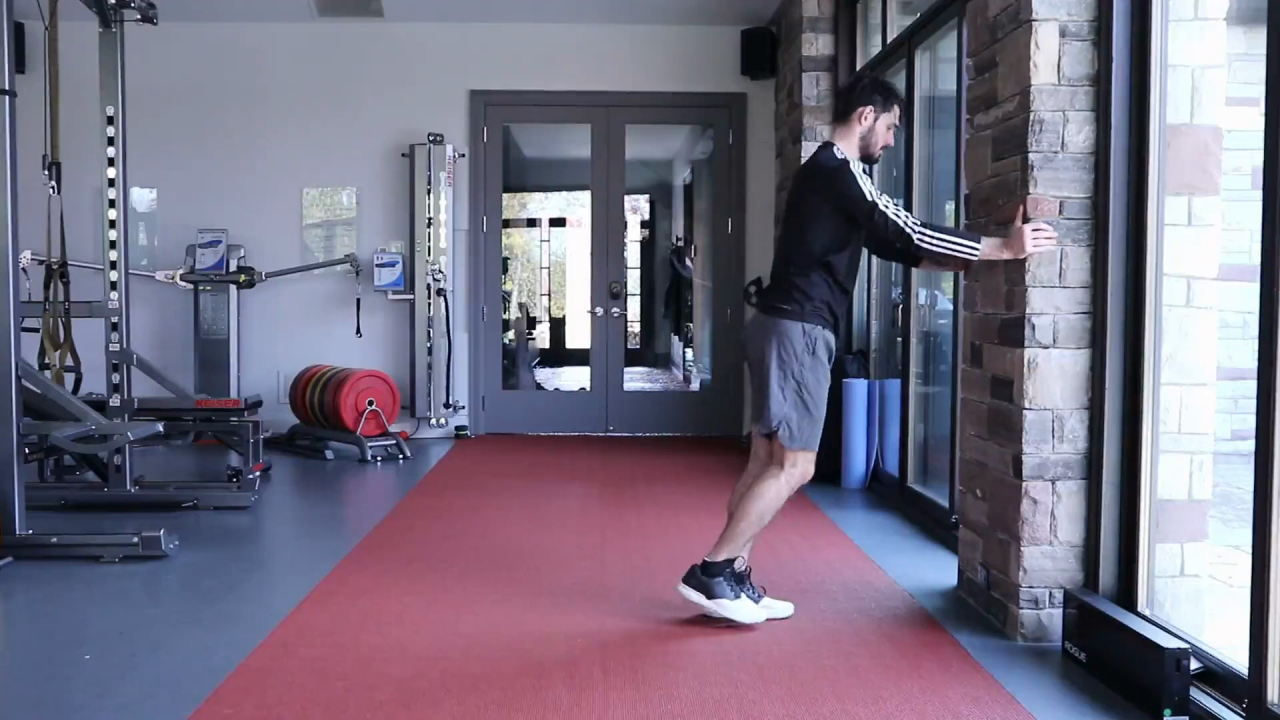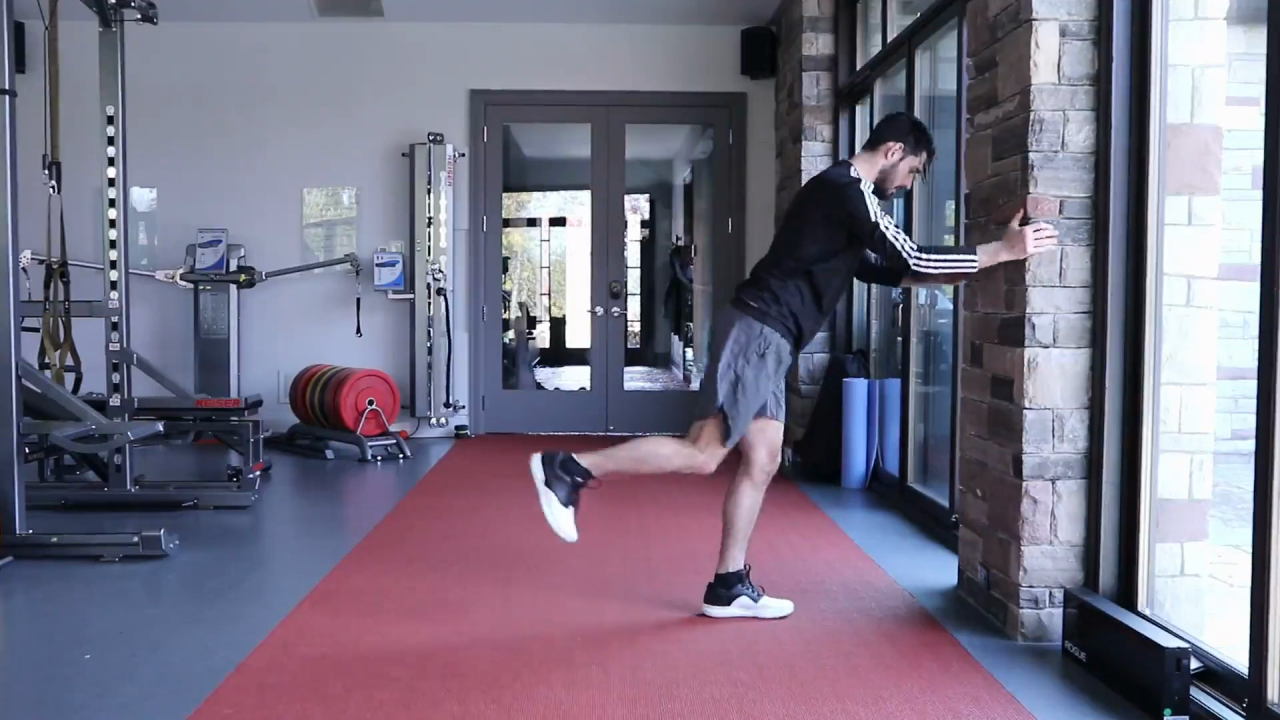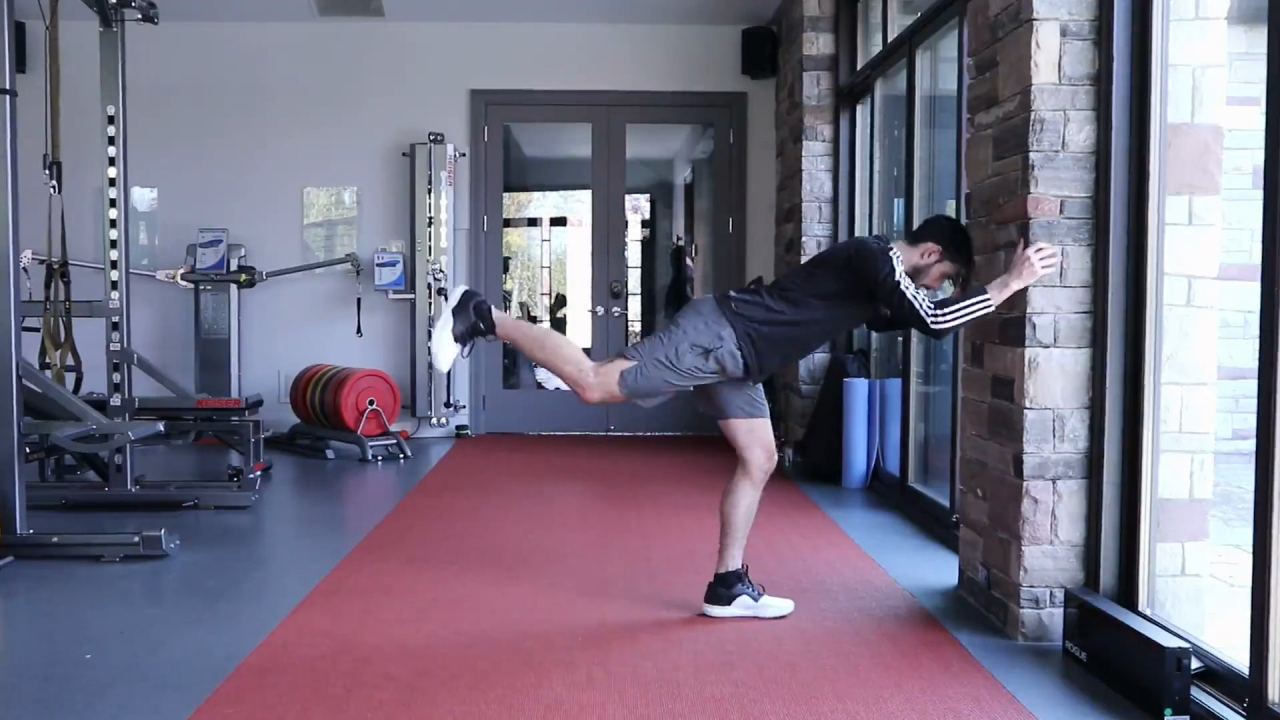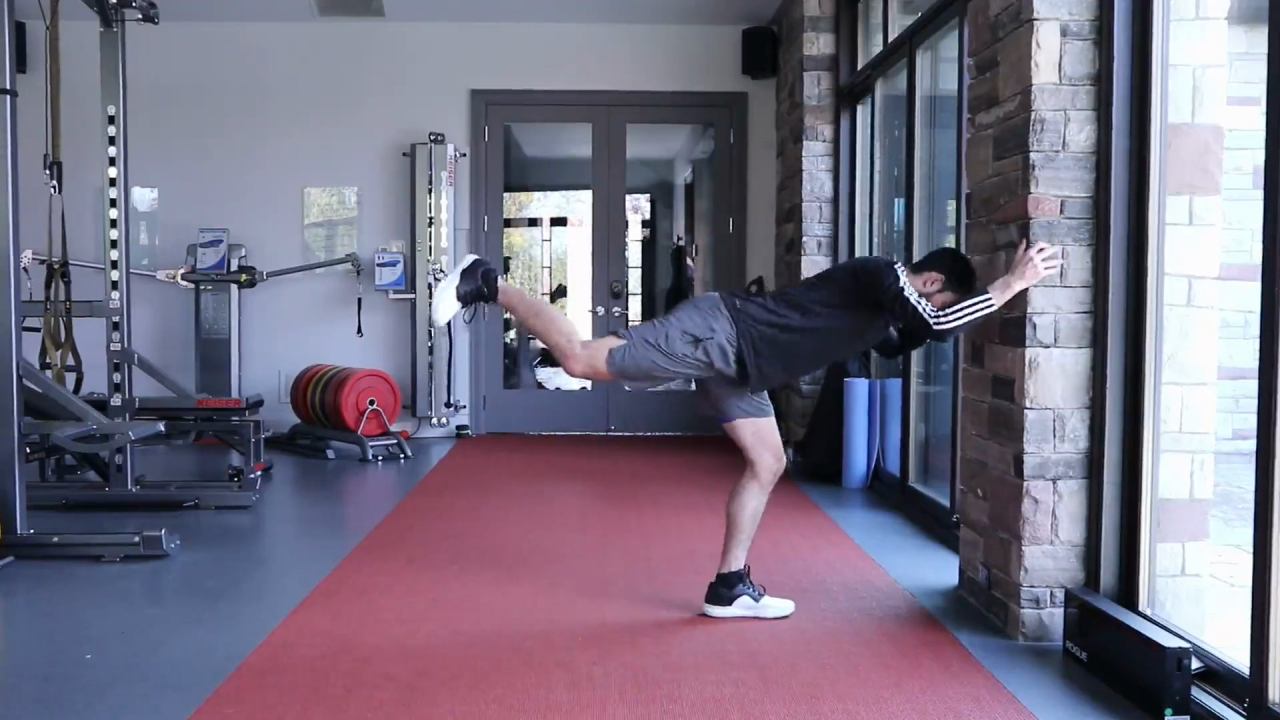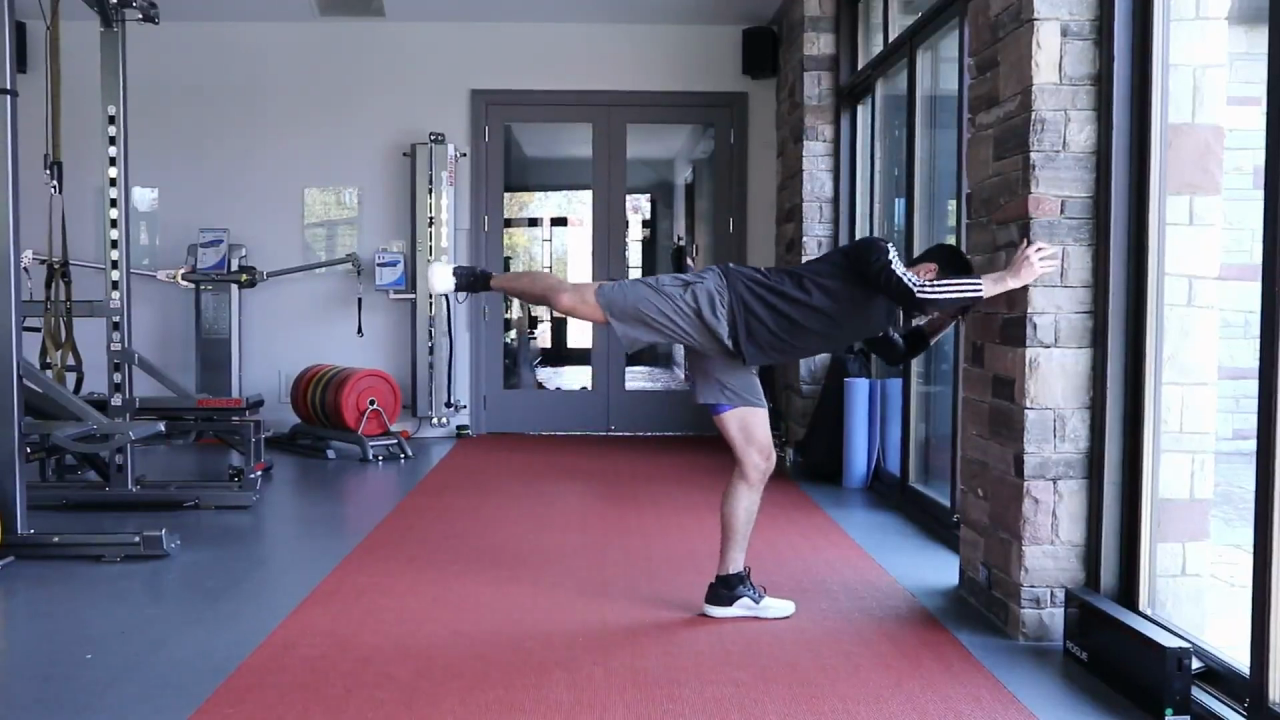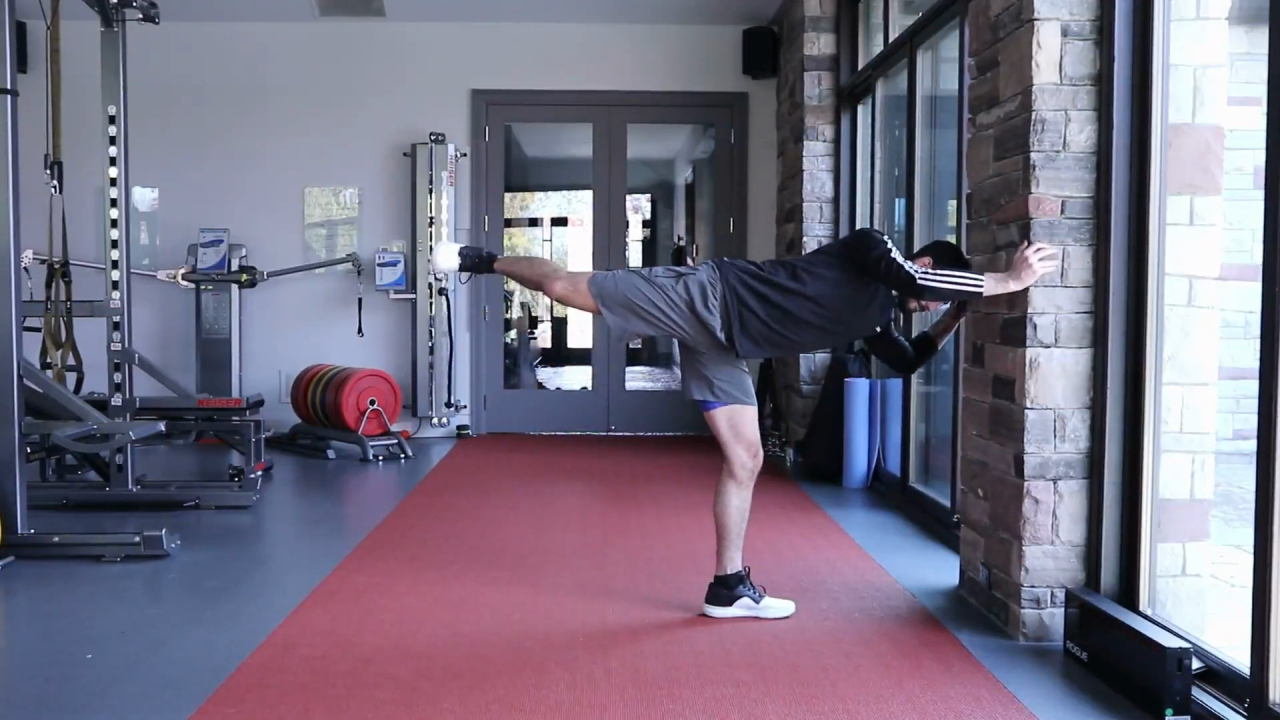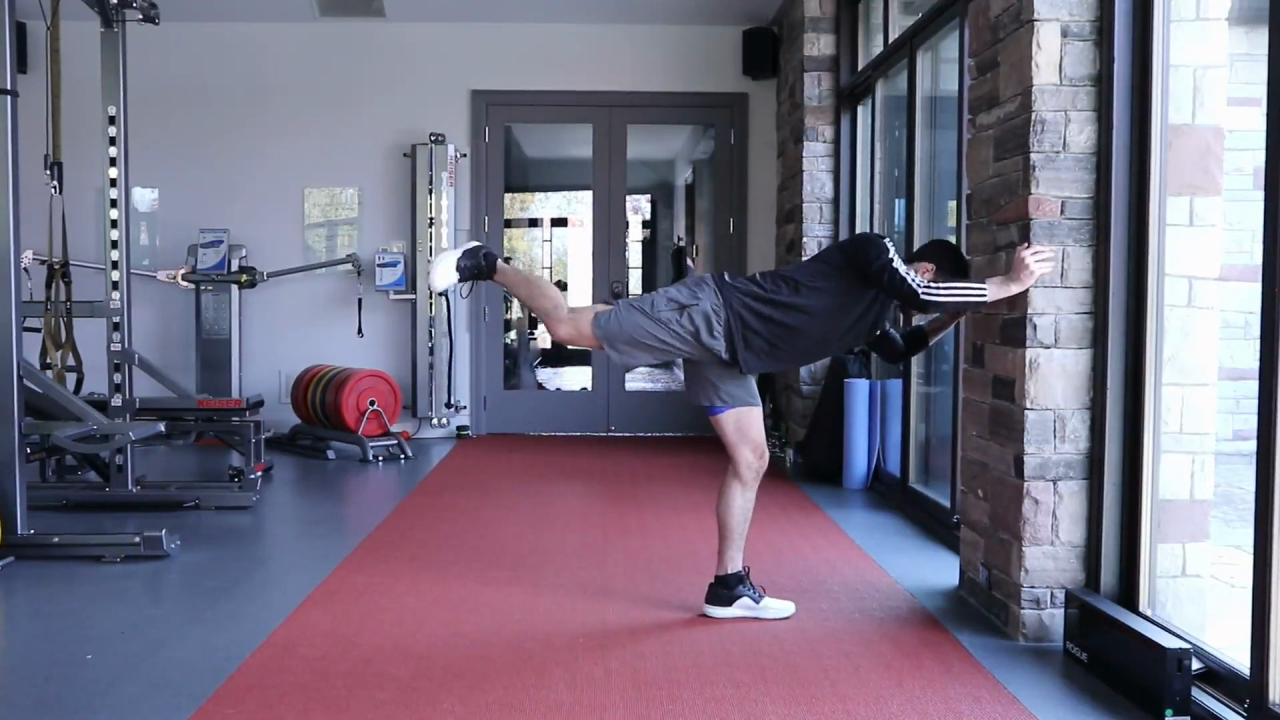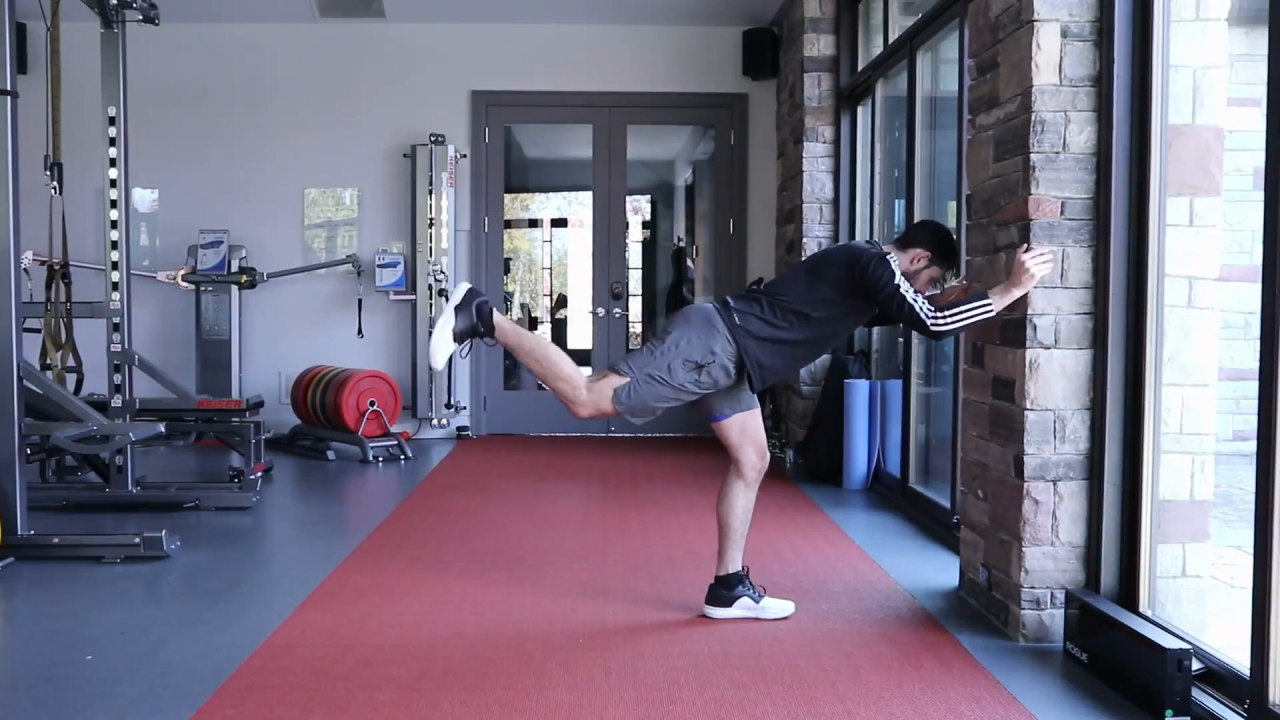
dt=0.4s
person 1, frame 1
left shoulder: (830, 172)
right shoulder: (838, 170)
left elbow: (892, 244)
right elbow: (909, 232)
left wrist: (969, 260)
right wrist: (1003, 248)
left hip: (787, 328)
right hip: (798, 330)
left knee: (768, 461)
right knee: (793, 466)
left ankle: (731, 580)
right ankle: (709, 571)
person 1, frame 2
left shoulder: (847, 191)
right shoulder: (848, 188)
left elbow: (881, 267)
right elbow: (911, 261)
left wrist: (986, 255)
right wrist: (1001, 251)
left hip: (768, 337)
right hip: (757, 333)
left knee: (761, 461)
right knee: (703, 453)
left ankle: (729, 588)
right ankle: (571, 471)
person 1, frame 3
left shoulder: (876, 276)
right shoulder: (877, 260)
left elbow: (906, 318)
right elbow: (933, 322)
left wrist: (967, 296)
right wrist: (1011, 281)
left hip: (729, 357)
right hip: (713, 337)
left knee: (759, 461)
right knee: (593, 384)
left ankle: (727, 586)
right ankle: (480, 318)
person 1, frame 4
left shoulder: (884, 309)
right shoulder: (885, 274)
left elbow: (908, 338)
right elbow: (936, 324)
right wrist: (1014, 282)
left hip: (730, 361)
right hip: (711, 334)
left knee: (768, 463)
right knee: (580, 357)
left ankle: (729, 586)
right ankle: (488, 285)
person 1, frame 5
left shoulder: (878, 309)
right shoulder: (876, 255)
left elbow: (901, 351)
right elbow: (919, 293)
left wrist: (948, 317)
right wrist: (1008, 279)
left hip: (729, 348)
right hip: (711, 303)
left knee: (757, 461)
right knee: (573, 299)
left ankle: (730, 586)
right ankle: (481, 278)
person 1, frame 6
left shoulder: (875, 308)
right shoulder: (871, 247)
left elbow: (908, 358)
right elbow: (921, 278)
left wrist: (957, 316)
right wrist: (1008, 280)
left hip: (723, 343)
right hip: (705, 297)
left knee: (745, 461)
right knee: (566, 286)
left ankle: (728, 587)
right ankle: (485, 261)
person 1, frame 7
left shoulder: (873, 302)
right shoulder: (874, 250)
left elbow: (901, 347)
right elbow: (923, 296)
left wrist: (950, 316)
right wrist: (1008, 284)
left hip: (724, 350)
right hip: (706, 314)
left knee: (751, 460)
right knee: (570, 325)
left ankle: (729, 587)
right ankle: (486, 264)
person 1, frame 8
left shoulder: (860, 270)
right shoulder: (874, 262)
left elbow: (888, 315)
right elbow: (930, 325)
left wrist: (945, 300)
right wrist: (1009, 290)
left hip: (723, 354)
right hip: (711, 345)
left knee: (752, 461)
right knee: (586, 398)
left ankle: (729, 587)
right ankle: (481, 318)
